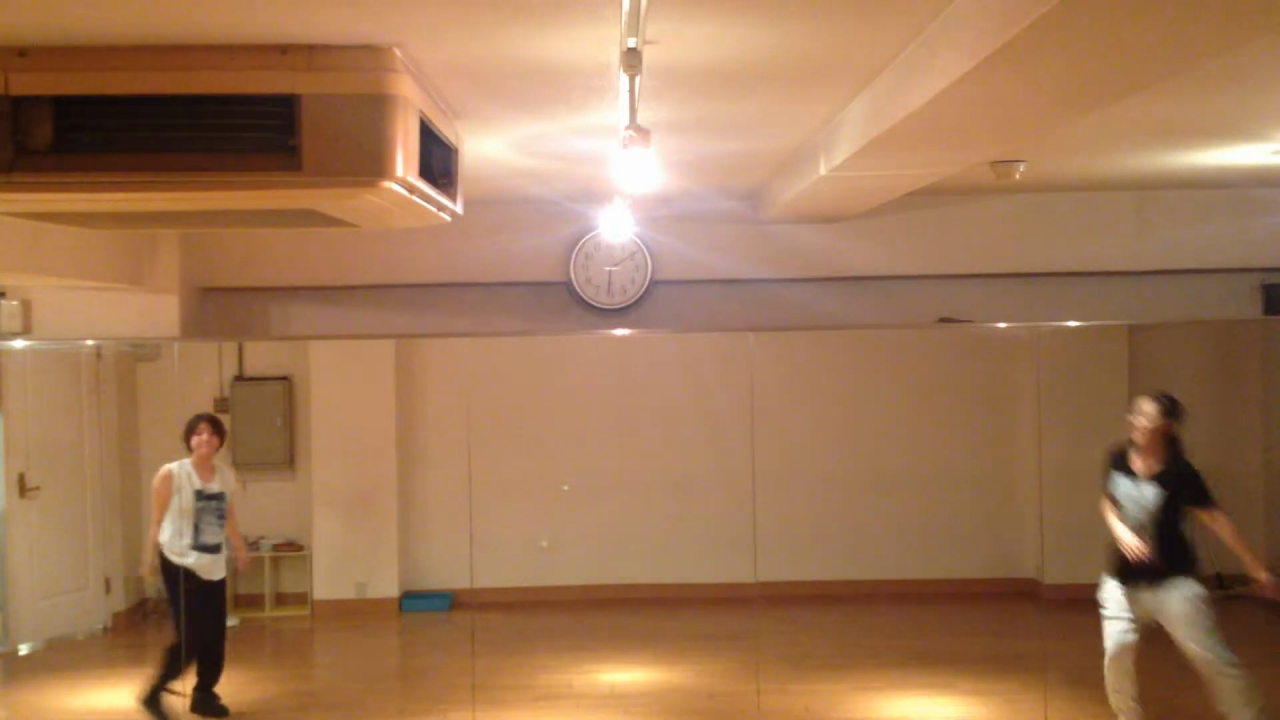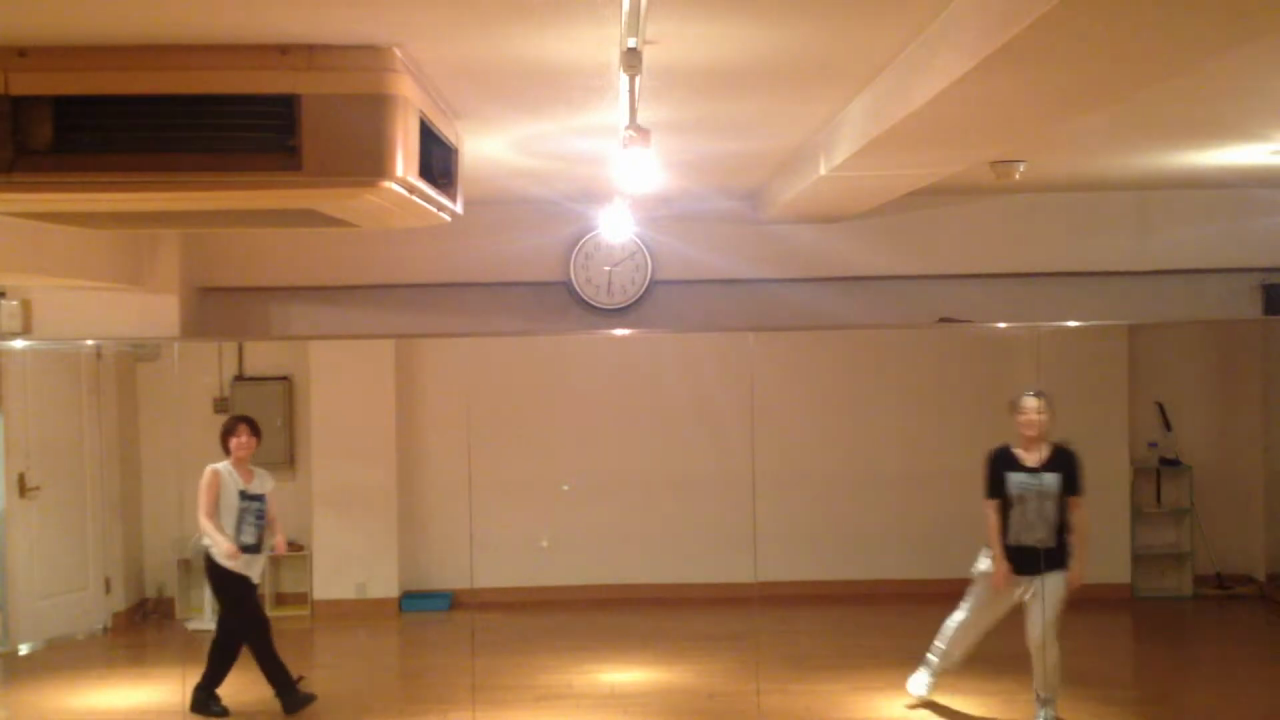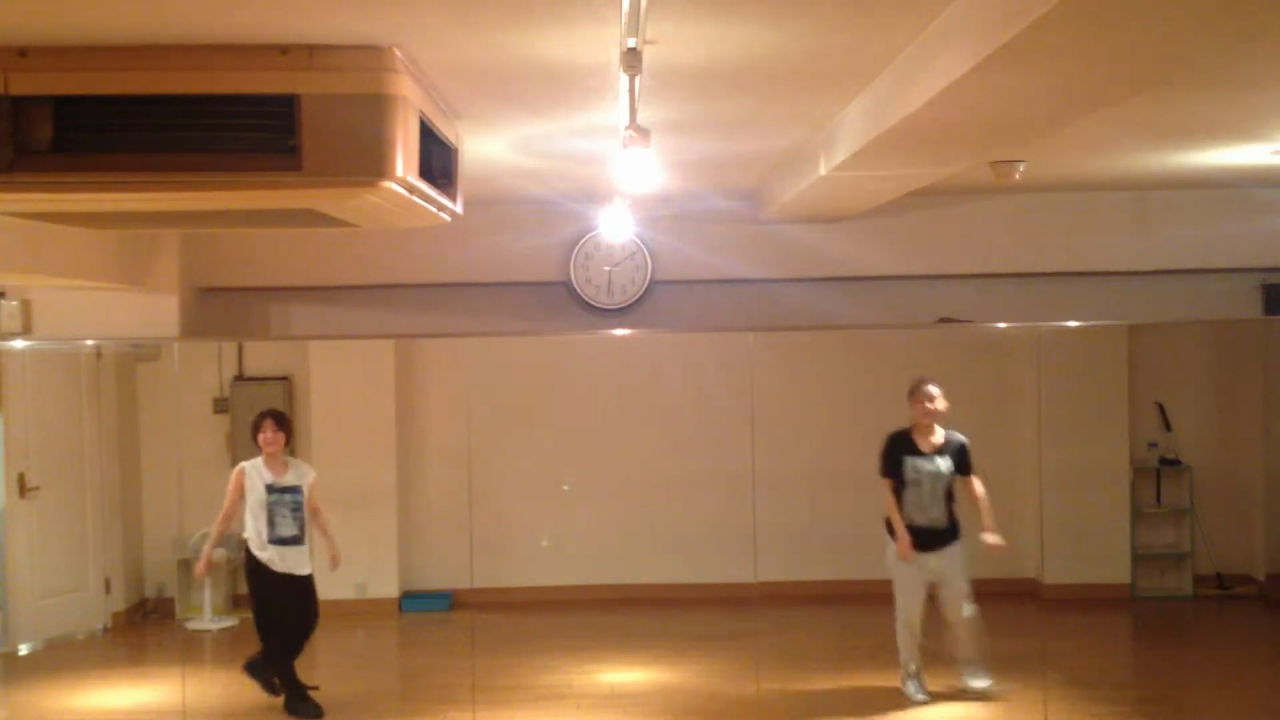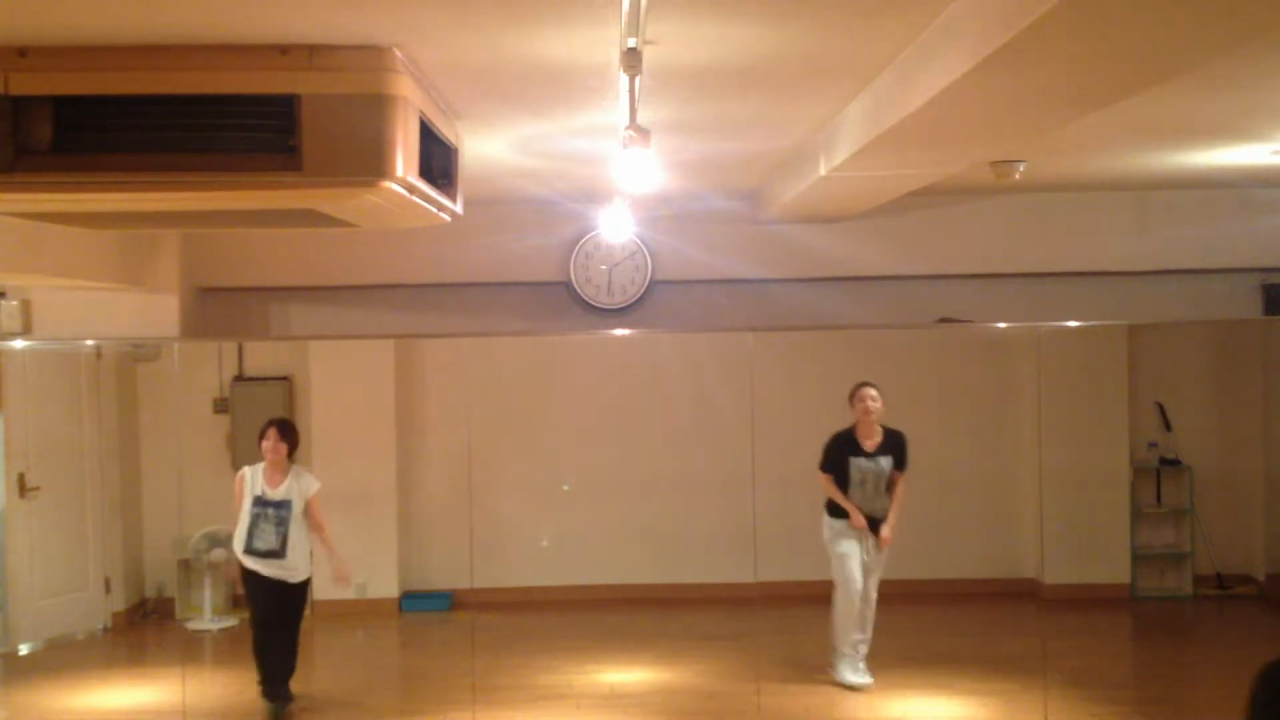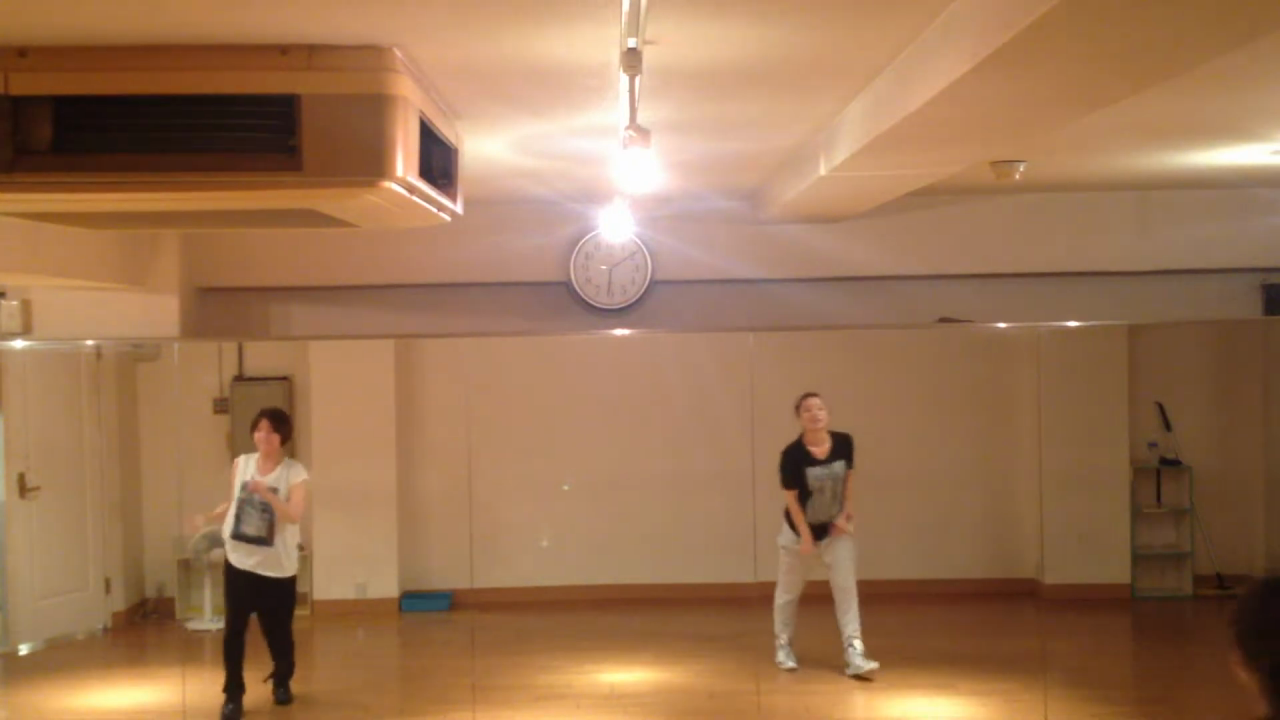
dt=0.4s
person 1, frame 1
left shoulder: (1181, 474)
right shoulder: (1118, 459)
left elbow: (1216, 520)
left wrist: (1255, 569)
right wrist: (1118, 530)
left hip: (1172, 581)
right hip: (1122, 580)
left knee: (1210, 656)
right knee: (1116, 653)
person 1, frame 2
left shoulder: (1065, 460)
right shoulder: (999, 459)
left elbow: (1075, 511)
right elbow: (992, 510)
left wrist: (1077, 560)
right wrist: (998, 559)
left hip: (1050, 565)
right hip: (1005, 559)
left knee: (1042, 636)
right knee: (968, 621)
right ankle: (930, 669)
person 1, frame 3
left shoulder: (957, 444)
right shoulder: (896, 443)
left elbow: (972, 485)
right elbow: (888, 490)
left wrist: (988, 528)
right wrist: (901, 533)
left hip: (946, 540)
right hip: (905, 540)
left knee: (962, 609)
right knee: (909, 612)
left ankle: (970, 666)
right ankle: (911, 675)
person 1, frame 4
left shoulder: (896, 440)
right shoulder: (840, 442)
left elbow: (899, 483)
right elbow: (826, 481)
left wrist: (889, 524)
right wrist: (851, 510)
left hip: (877, 525)
right hip: (842, 523)
left knee: (868, 595)
right knee: (850, 588)
left ankle: (857, 657)
right ankle: (845, 660)
person 1, frame 5
left shoulder: (844, 442)
right shoulder: (792, 454)
left elbow: (848, 478)
right elbow: (791, 499)
left wrist: (845, 515)
right wrist: (805, 536)
left hip: (837, 528)
right hip: (800, 530)
left knee: (846, 588)
right knee: (789, 589)
left ankle: (854, 654)
right ankle: (783, 646)
person 2, frame 1
left shoulder: (225, 476)
right shoulder: (170, 474)
right elbow: (156, 521)
left wrist: (240, 549)
right wrist: (148, 560)
left hip: (215, 568)
right hip: (179, 565)
left knee: (214, 636)
right knee: (191, 636)
left ankle: (204, 694)
right ankle: (155, 692)
person 2, frame 2
left shoulder: (264, 478)
right shoulder: (215, 474)
left elbow: (270, 518)
right elbow: (204, 516)
left wrist: (278, 537)
right wrist: (222, 542)
left hip: (249, 567)
right hip: (223, 566)
left knee: (232, 633)
right knee: (256, 628)
left ankle: (204, 694)
right ankle: (287, 691)
person 2, frame 3
left shoulder: (303, 472)
right shoulder: (245, 472)
left elbow: (314, 511)
right elbow: (226, 515)
left wrist: (332, 545)
right wrist: (206, 554)
left hip: (299, 563)
right hip: (264, 562)
left knee: (305, 623)
right knee: (276, 630)
left ankle: (261, 665)
right ankle: (295, 695)
person 2, frame 4
left shoulder: (305, 482)
right shoulder: (245, 477)
left elbow: (318, 524)
right elbow: (241, 518)
left wrist: (337, 561)
right wrist: (235, 555)
left hip: (293, 571)
right hip: (255, 568)
left knee: (287, 633)
right knee: (265, 628)
left ankle: (279, 685)
right ankle: (274, 693)
person 2, frame 5
left shoulder: (294, 472)
right shoulder: (240, 464)
left elbow: (294, 516)
left wrist: (269, 496)
right wrist: (208, 518)
left hip: (279, 566)
right hip: (239, 562)
left knee: (278, 630)
right knee: (235, 630)
left ankle: (282, 682)
right ankle: (233, 694)
